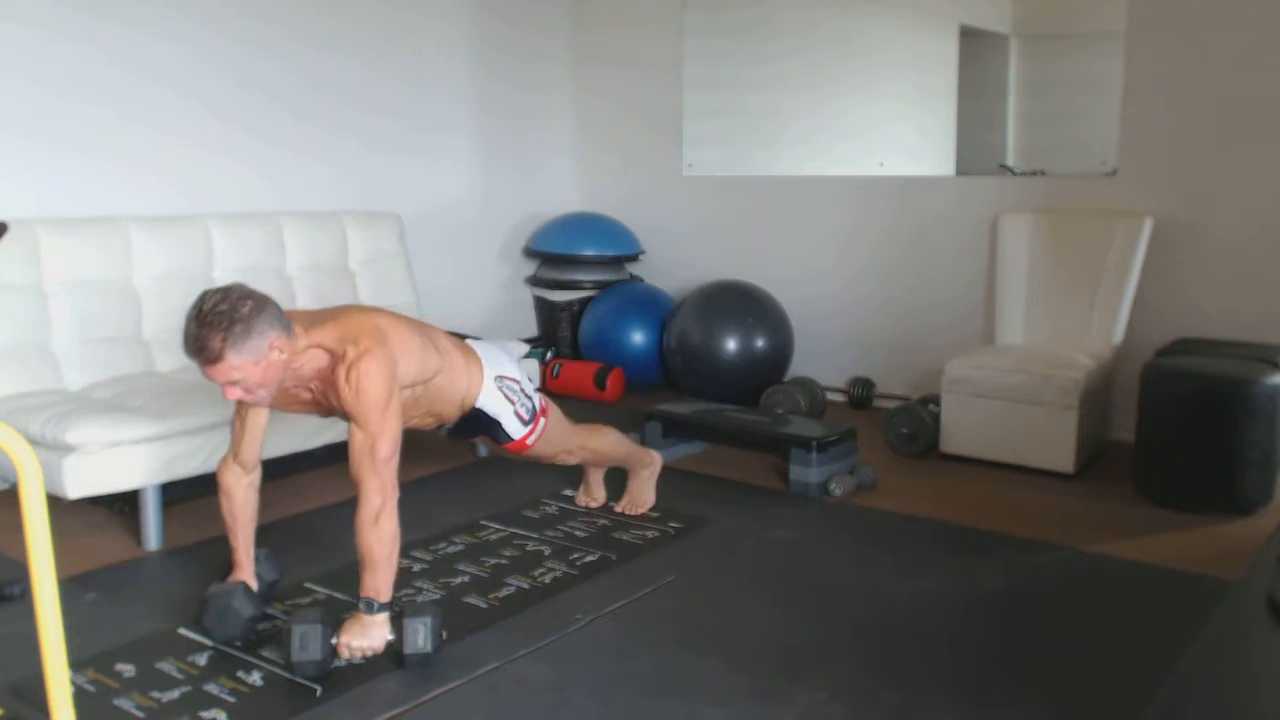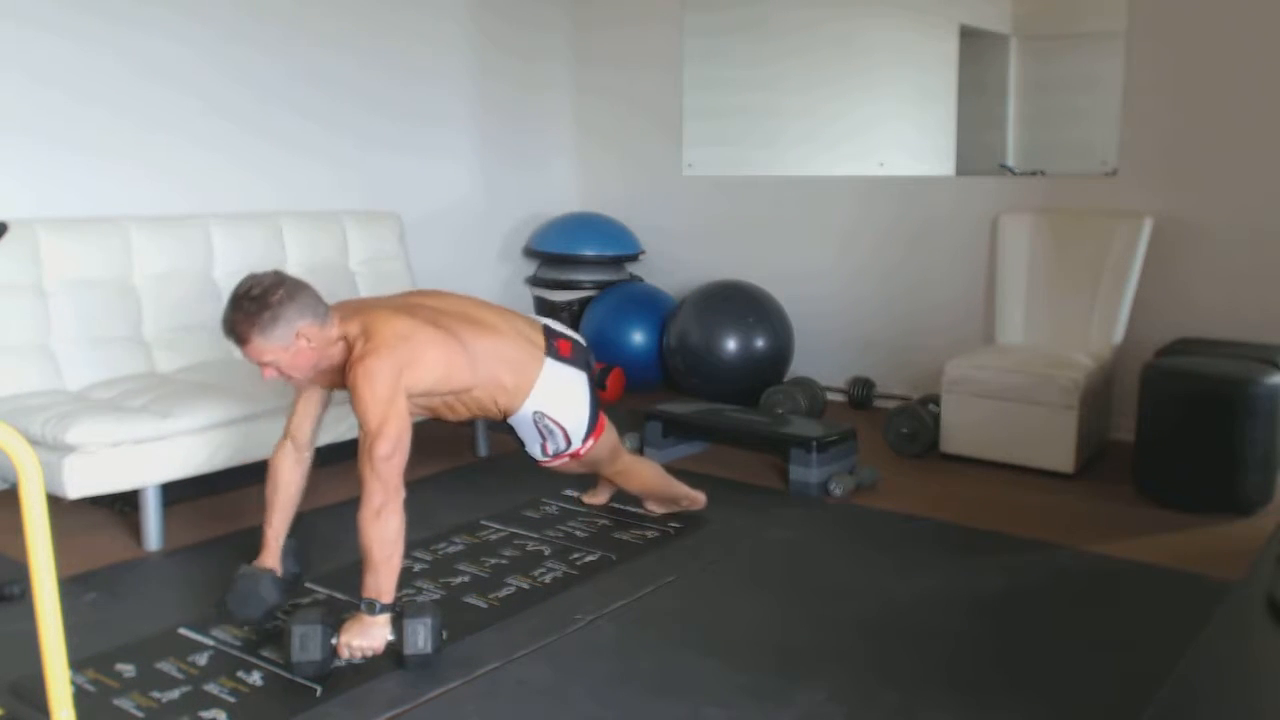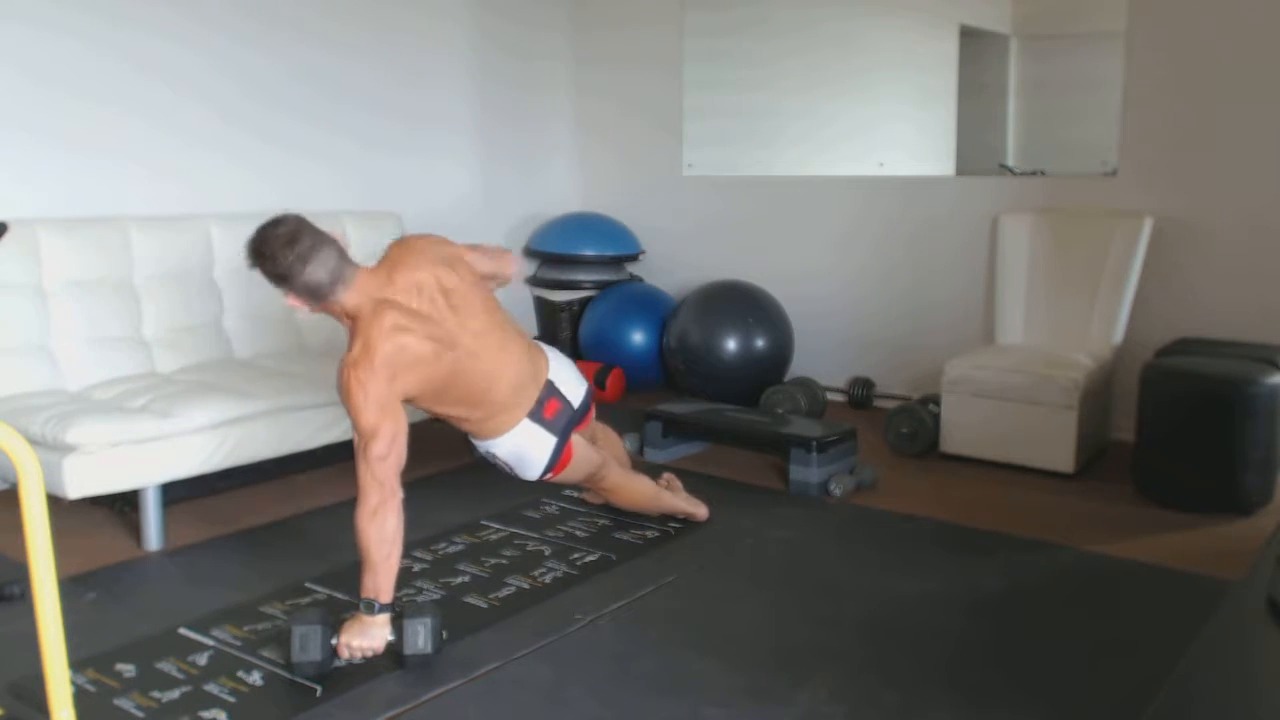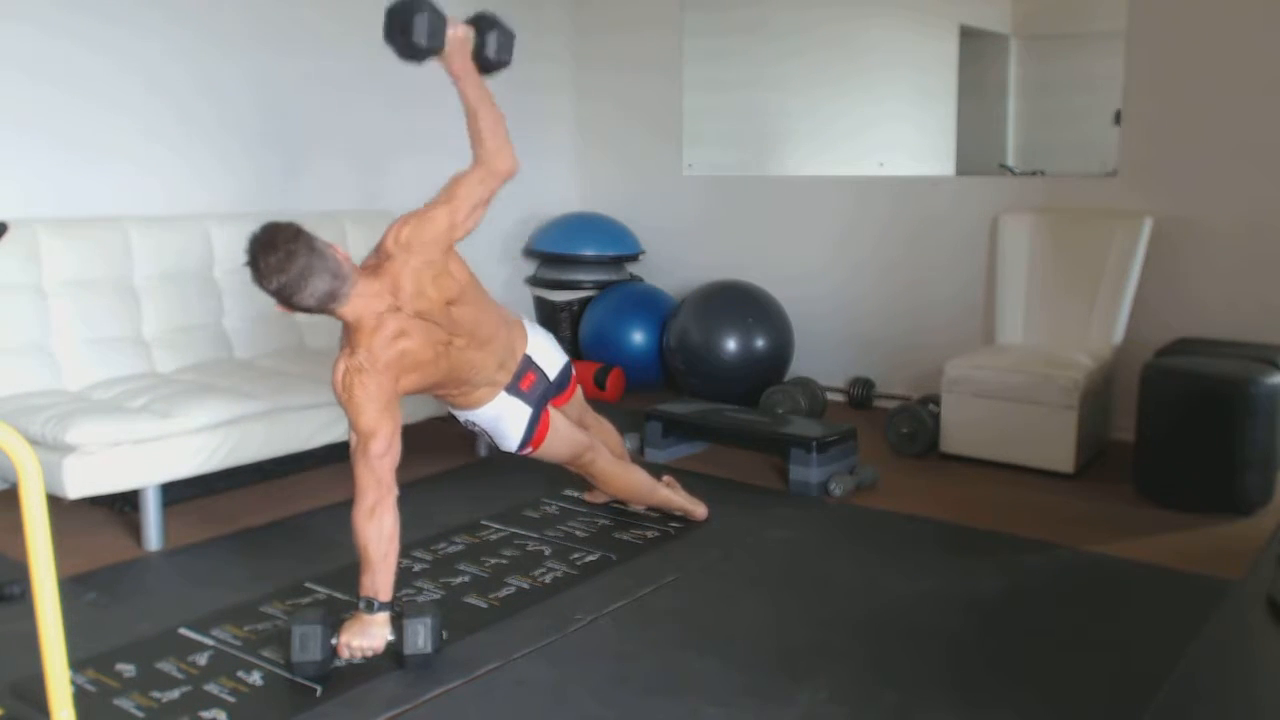
dt=0.5s
person 1, frame 1
left shoulder: (361, 362)
right shoulder: (263, 357)
left elbow: (378, 497)
right elbow: (238, 470)
left wrist: (373, 614)
right wrist: (243, 570)
left hip: (483, 382)
right hip: (443, 396)
left knee: (568, 444)
left ankle: (643, 462)
right ankle: (594, 469)
person 1, frame 2
left shoulder: (372, 363)
right shoulder: (330, 332)
left elbow: (383, 498)
right elbow: (292, 446)
left wrist: (375, 614)
right wrist: (269, 553)
left hip: (551, 389)
left knee: (610, 460)
left ankle: (683, 498)
right ankle: (608, 478)
person 1, frame 3
left shoulder: (365, 368)
right shoulder: (415, 253)
left elbow: (381, 495)
right elbow: (507, 265)
left wrist: (374, 614)
left hip: (523, 437)
right hip: (557, 373)
left knee: (599, 475)
right knee: (594, 434)
left ankle: (685, 507)
right ankle: (622, 479)
person 1, frame 4
left shoulder: (362, 372)
right shoulder: (412, 251)
left elbow: (376, 493)
right elbow: (499, 164)
left wrist: (374, 613)
right wrist: (461, 65)
left hip: (500, 406)
right hip: (532, 348)
left knee: (587, 459)
right knee: (586, 423)
left ankle: (684, 507)
right ankle: (634, 487)
